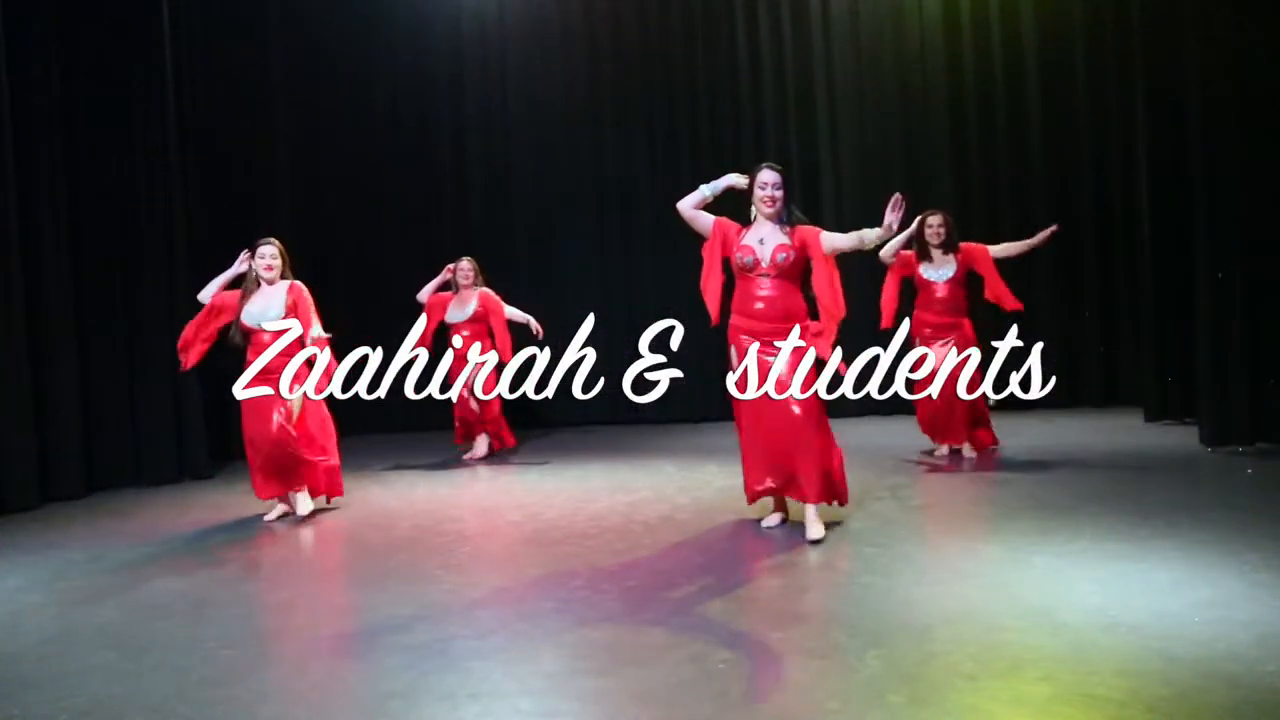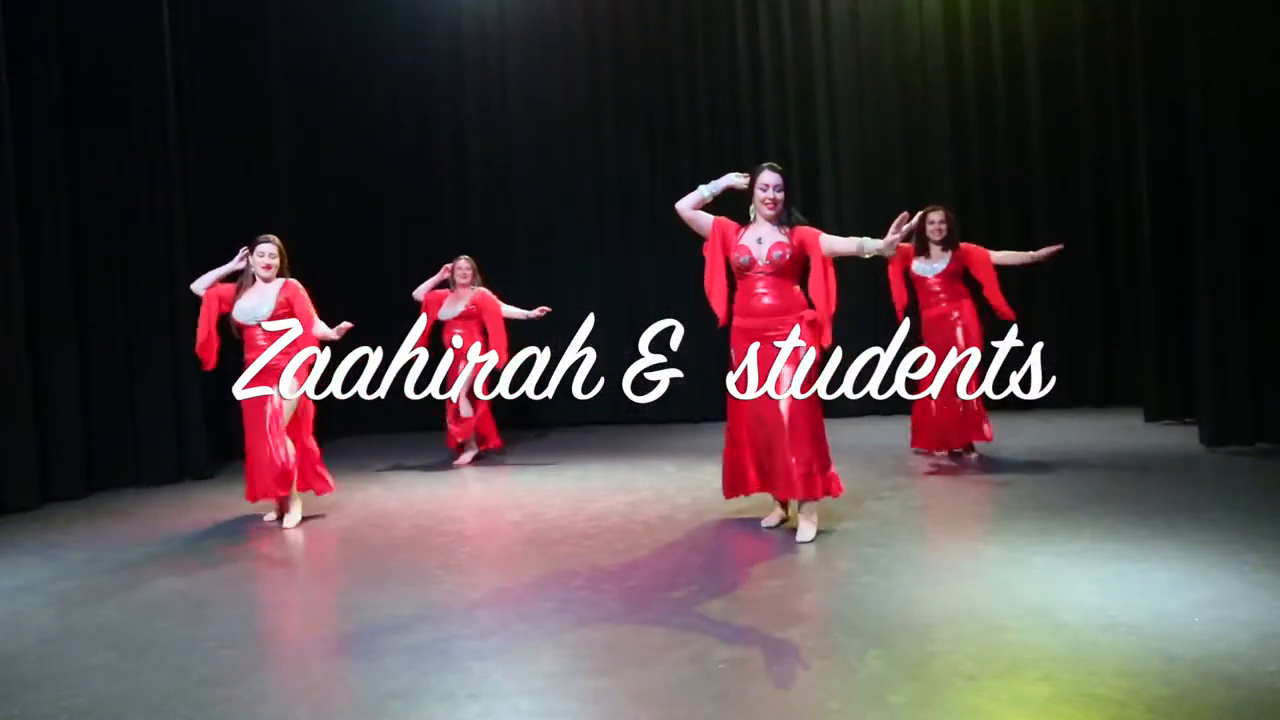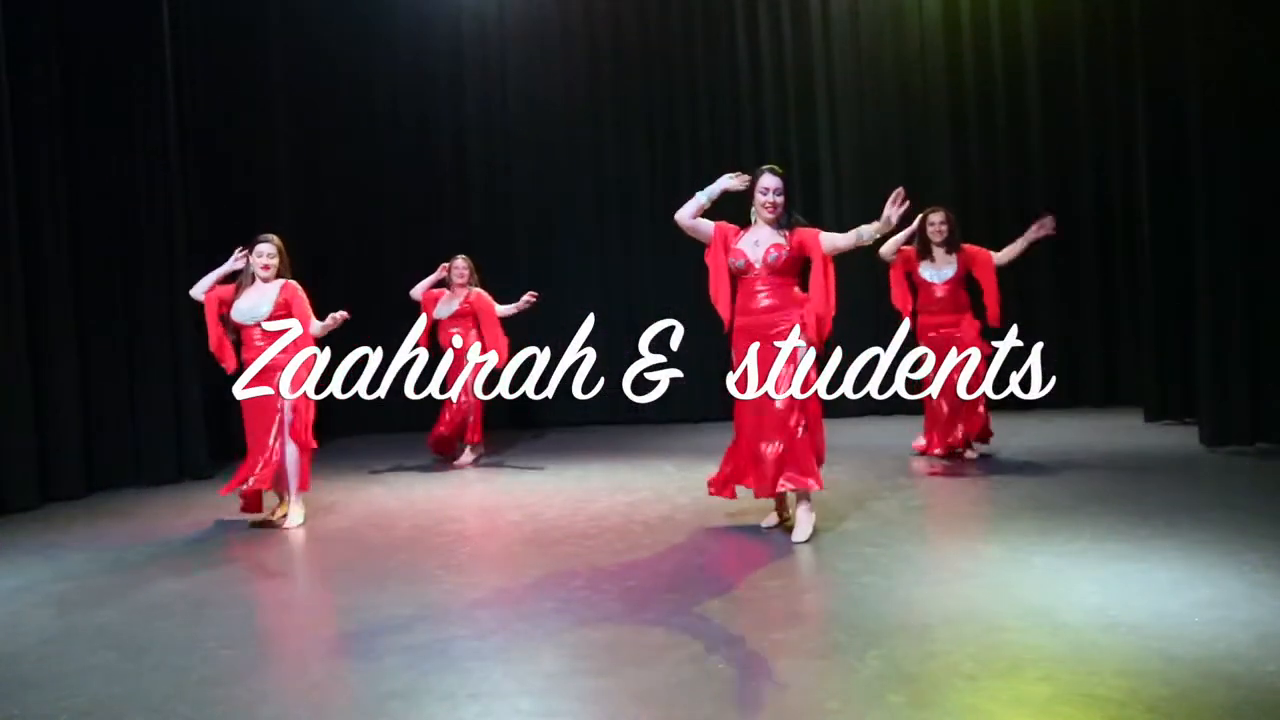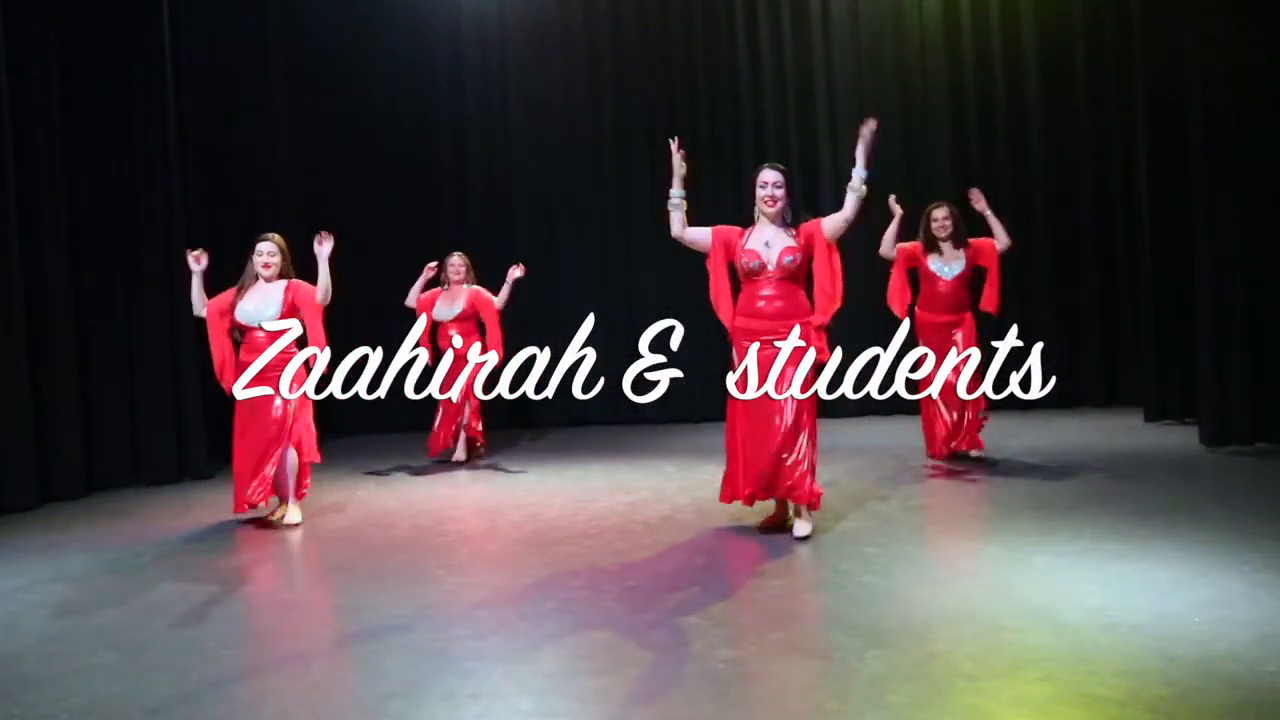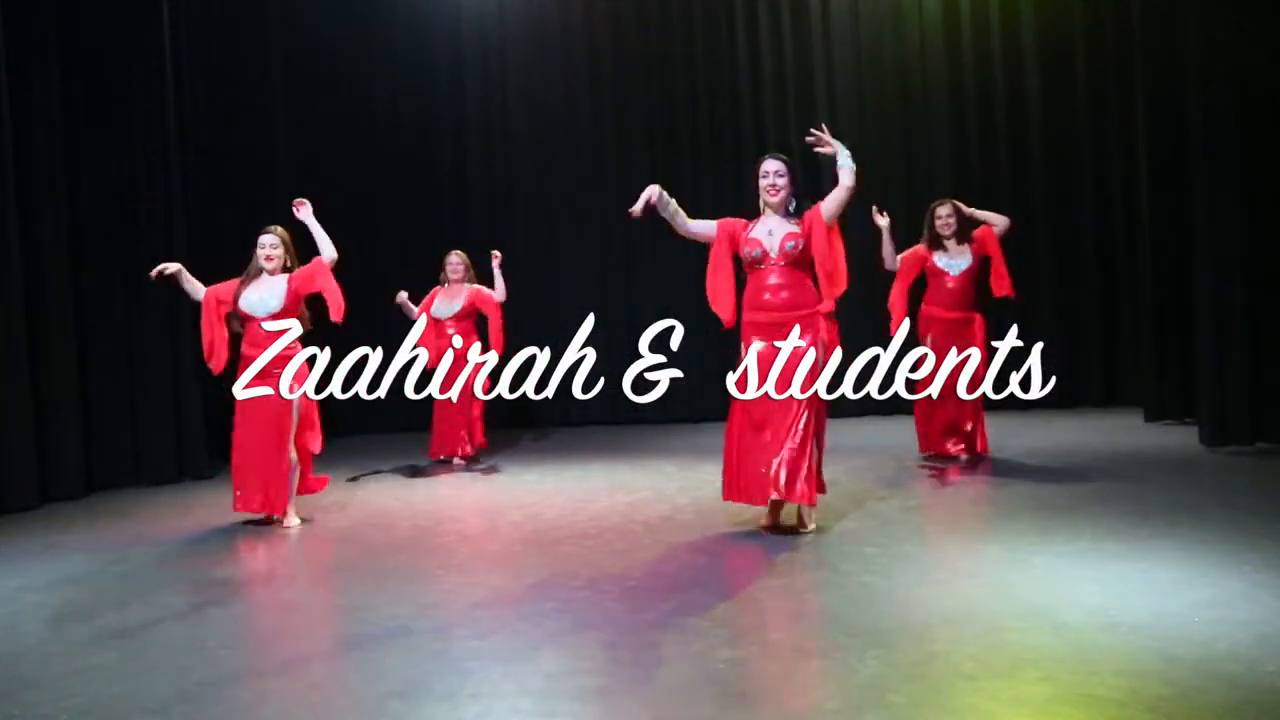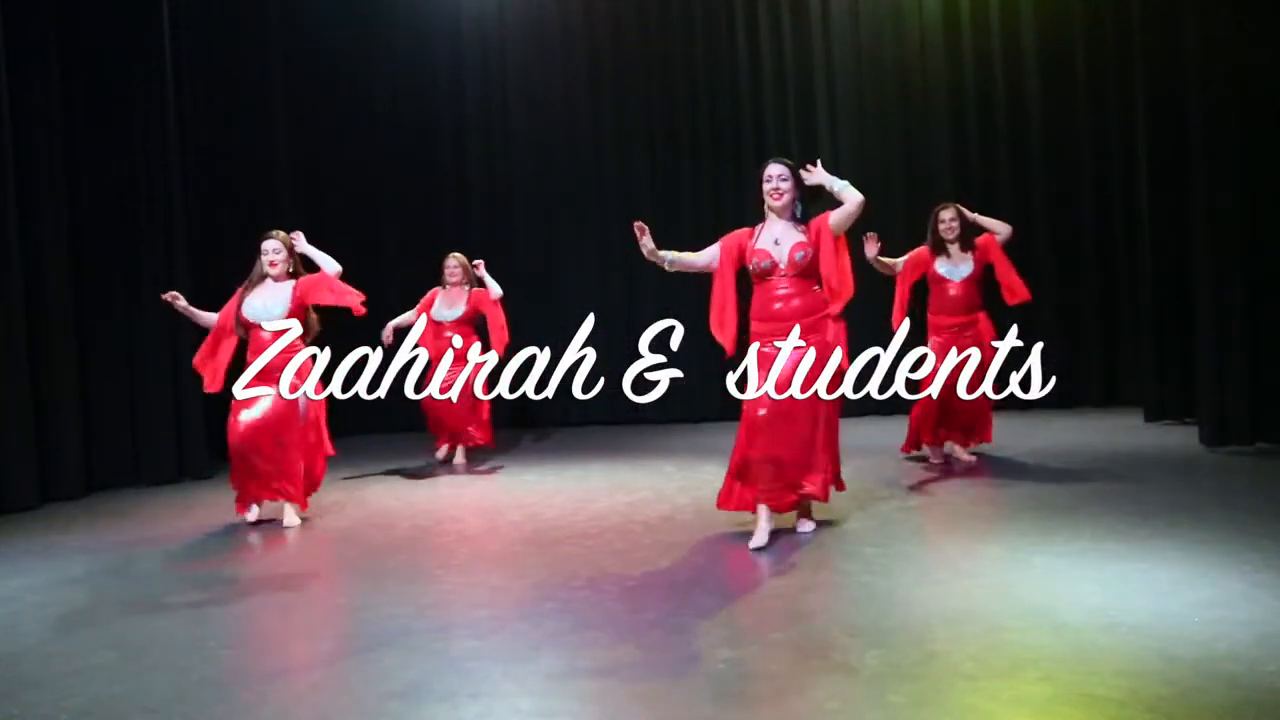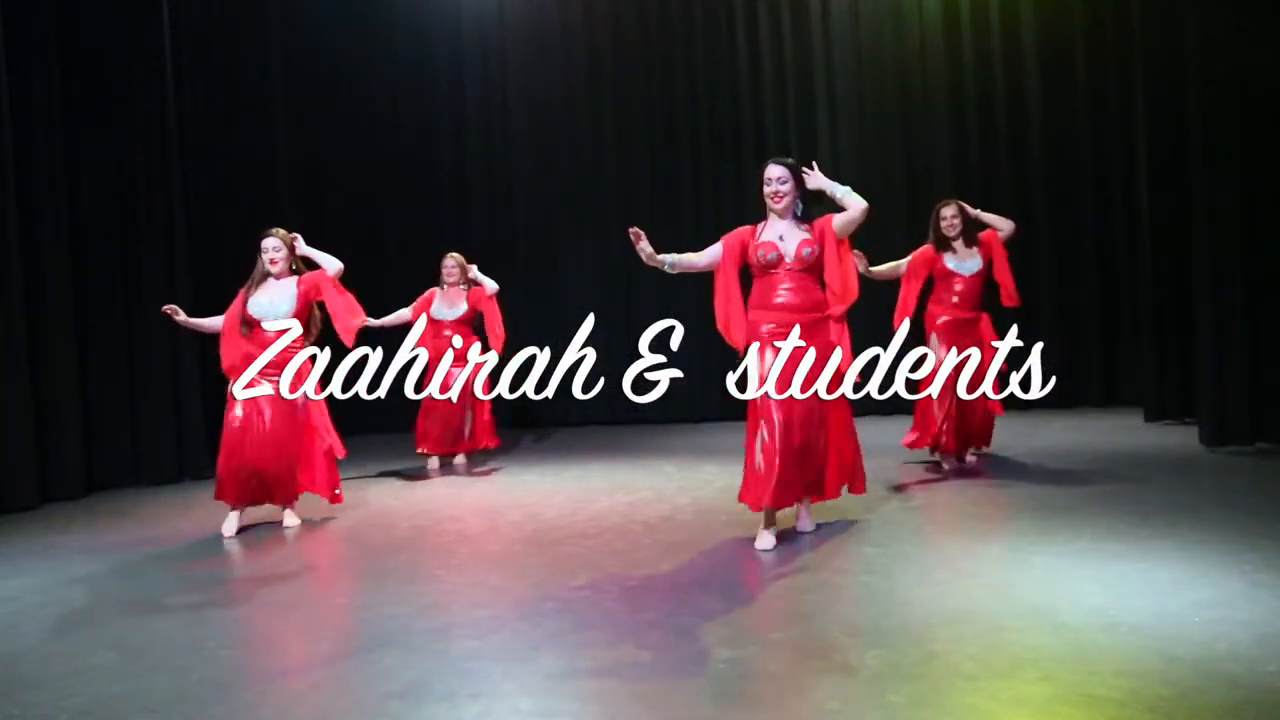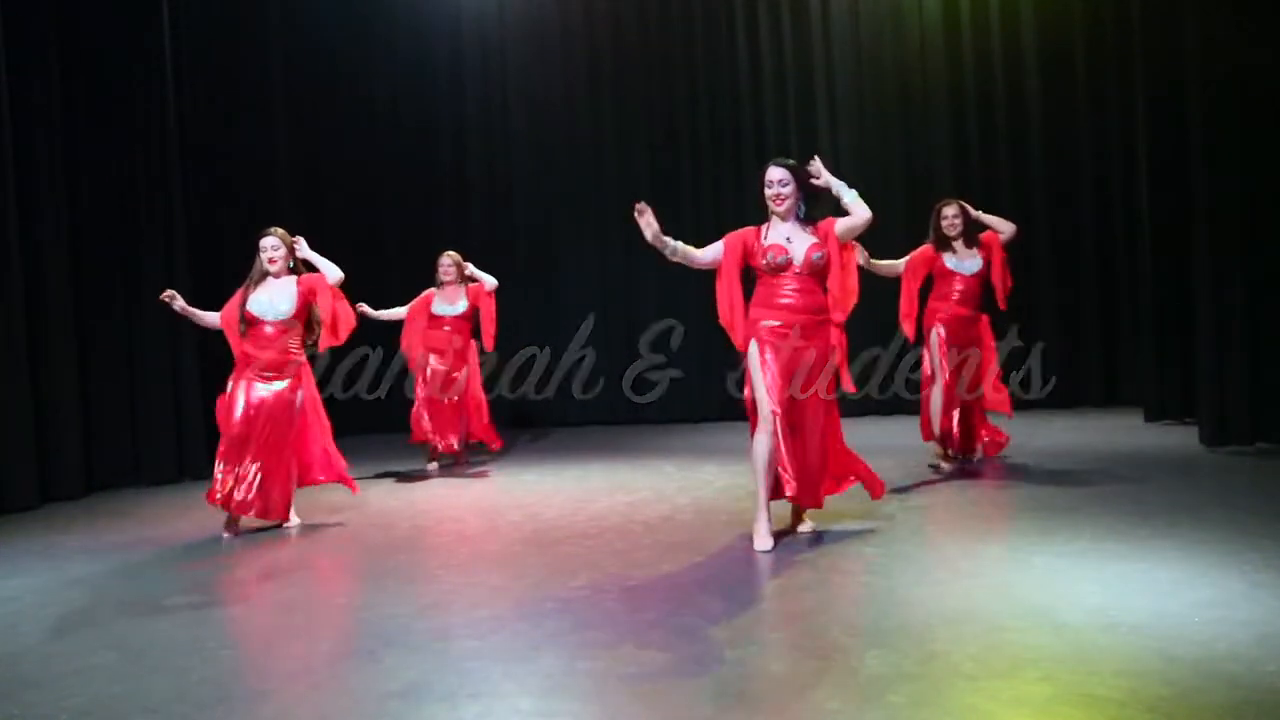
dt=0.2s
person 1, frame 1
left shoulder: (800, 236)
right shoulder: (731, 233)
left elbow: (847, 240)
right elbow: (684, 208)
left wrist: (881, 232)
right wrist: (724, 183)
left hip: (792, 338)
right hip: (747, 338)
left knee: (800, 417)
right knee: (758, 421)
left ankle: (812, 508)
right ankle: (778, 500)
person 1, frame 2
left shoulder: (798, 235)
right shoulder: (730, 233)
left elbow: (845, 245)
right elbow: (683, 208)
left wrist: (883, 244)
right wrist: (723, 183)
left hip: (790, 334)
right hip: (747, 336)
left knee: (792, 412)
right knee: (754, 419)
left ankle: (807, 507)
right ankle: (781, 501)
person 1, frame 3
left shoulder: (800, 238)
right shoulder: (732, 236)
left elbow: (845, 240)
right elbow: (683, 218)
left wrist: (880, 227)
right wrist: (719, 187)
left hip: (791, 332)
right hip: (750, 337)
left knee: (789, 410)
right knee: (758, 419)
left ankle: (803, 507)
right ankle: (777, 502)
person 1, frame 4
left shoulder: (807, 234)
right shoulder: (735, 238)
left elbow: (849, 211)
right elbow: (680, 233)
left wrist: (861, 157)
right wrist: (677, 180)
left hip: (795, 338)
right hip: (750, 340)
left knee: (795, 419)
right knee: (754, 420)
left ankle: (803, 507)
right ankle: (779, 505)
person 1, frame 5
left shoulder: (810, 222)
right shoulder: (739, 230)
left elbow: (848, 185)
right elbow: (687, 227)
left wrist: (837, 150)
right wrist: (659, 199)
left hip: (804, 330)
right hip: (759, 333)
left knee: (801, 413)
right knee: (757, 415)
left ankle: (803, 503)
right ankle: (771, 500)
person 1, frame 6
left shoulder: (816, 229)
right shoulder: (745, 239)
left elbow: (856, 202)
right elbow: (698, 260)
left wrist: (825, 180)
right wrist: (656, 255)
left hip: (814, 336)
right hip: (768, 341)
left knee: (810, 421)
right knee: (761, 420)
left ankle: (805, 506)
right ankle: (762, 513)
person 1, frame 7
left shoulder: (819, 229)
right shoulder: (748, 236)
left elbow: (860, 209)
right elbow: (701, 259)
left wrist: (825, 185)
right wrist: (656, 258)
left hip: (815, 334)
right hip: (769, 337)
left knee: (812, 422)
right knee: (770, 421)
left ankle: (804, 503)
right ankle: (766, 518)
person 1, frame 8
left shoulder: (821, 232)
right shoulder: (750, 238)
left elbow: (863, 216)
right elbow: (697, 257)
left wrist: (833, 183)
right wrist: (660, 241)
left hip: (814, 338)
right hip: (768, 336)
left knee: (810, 422)
right knee: (768, 419)
left ankle: (801, 508)
right ankle: (762, 521)
person 2, frame 1
left shoulder: (294, 289)
right shoulder: (243, 296)
left elbow: (313, 326)
right elbow: (204, 298)
left wrist: (318, 342)
right wrist: (233, 272)
left hip: (291, 373)
right hip: (256, 378)
left knee: (279, 432)
right knee: (258, 439)
left ankle: (300, 489)
right ankle: (283, 498)
person 2, frame 2
left shoulder: (290, 288)
right shoulder: (237, 292)
left elbow: (313, 325)
right elbow: (198, 288)
left wrist: (332, 334)
right wrist: (232, 267)
left hip: (286, 369)
right hip: (254, 375)
left knee: (276, 433)
right knee: (260, 440)
left ankle: (293, 501)
right ankle: (279, 501)
person 2, frame 3
left shoulder: (289, 289)
right shoulder: (237, 292)
left elbow: (311, 329)
right elbow: (196, 294)
left wrist: (330, 324)
right wrist: (229, 268)
left hip: (286, 371)
right hip: (254, 377)
left knee: (283, 432)
right knee: (263, 440)
left ankle: (296, 502)
right ankle: (282, 501)
person 2, frame 4
left shoulder: (292, 288)
right shoulder: (240, 294)
left elbow: (322, 298)
right elbow: (202, 310)
left wrist: (323, 260)
right wrist: (197, 274)
left hip: (285, 375)
right hip: (250, 378)
left knee: (281, 437)
right knee: (254, 445)
left ankle: (293, 504)
right ankle: (281, 501)
person 2, frame 5
left shoulder: (295, 282)
right shoulder: (242, 285)
left elbow: (329, 257)
right elbow: (204, 295)
left wrist: (309, 221)
right wrist: (180, 273)
left hip: (287, 374)
right hip: (252, 375)
left knee: (284, 440)
right knee: (255, 439)
left ankle: (288, 507)
right ankle: (266, 501)
person 2, frame 6
left shoulder: (301, 287)
right shoulder: (248, 291)
left elbow: (334, 271)
right elbow: (220, 322)
left wrist: (305, 248)
right wrist: (188, 309)
left hip: (293, 377)
right hip: (256, 379)
left knee: (290, 443)
right knee: (242, 436)
left ankle: (291, 505)
right ankle: (254, 495)
person 2, frame 7
left shoulder: (304, 283)
right shoulder: (251, 290)
left elbow: (336, 268)
right elbow: (225, 323)
left wrist: (306, 250)
right wrist: (187, 320)
left hip: (291, 374)
right hip: (253, 375)
left knee: (289, 443)
right knee: (241, 440)
left ankle: (288, 505)
right ankle: (236, 506)
person 2, frame 8
left shoulder: (304, 283)
right shoulder: (249, 289)
left elbow: (336, 277)
right elbow: (219, 320)
left wrist: (307, 254)
right wrist: (186, 309)
left hip: (289, 376)
right hip: (249, 376)
left knee: (285, 443)
right knee: (238, 440)
left ankle: (284, 509)
right ankle: (234, 510)
person 3, frame 1
left shoulder: (963, 253)
right shoulder: (912, 259)
left elbow: (998, 250)
right elbow: (885, 256)
left wrist: (1035, 241)
right wrist: (909, 232)
left hip: (956, 328)
right hip: (925, 328)
left knee: (962, 381)
right knee: (932, 383)
left ankle: (967, 438)
right ankle: (942, 439)
person 3, frame 2
left shoulder: (961, 251)
right shoulder: (912, 254)
left elbow: (999, 257)
left wrist: (1036, 255)
right wrist: (911, 227)
left hip: (961, 318)
right hip: (932, 324)
right knee: (936, 382)
left ankle: (964, 439)
right ankle: (941, 440)
person 3, frame 3
left shoulder: (965, 253)
right shoulder: (913, 255)
left elbow: (1000, 258)
right elbow: (884, 253)
left wrist: (1029, 237)
right wrist: (912, 229)
left hip: (961, 326)
right hip: (929, 329)
left knee: (967, 379)
right knee: (939, 384)
left ankle: (967, 439)
right ankle: (941, 441)
person 3, frame 4
left shoulder: (969, 248)
right shoulder: (919, 250)
left elbow: (1004, 244)
right elbow: (885, 251)
left wrist: (985, 212)
right wrist: (897, 219)
left hip: (960, 324)
right hip: (929, 325)
left knee: (962, 379)
right knee: (935, 383)
left ankle: (966, 439)
right ankle: (941, 442)
person 3, frame 5
left shoulder: (975, 242)
right shoulder: (925, 251)
left elbow: (1004, 223)
right elbow: (892, 264)
left wrist: (970, 211)
right wrist: (885, 231)
left hip: (966, 323)
right hip: (935, 323)
left knee: (967, 382)
right knee: (935, 382)
left ankle: (963, 443)
right ankle: (937, 442)
person 3, frame 6
left shoulder: (978, 248)
right shoulder: (928, 254)
left elbow: (1007, 231)
right elbow: (896, 266)
left wrist: (974, 218)
right wrist: (874, 259)
left hip: (973, 327)
right hip: (941, 328)
left knee: (970, 386)
right knee: (938, 383)
left ankle: (961, 442)
right ankle: (934, 441)
person 3, frame 7
left shoulder: (981, 244)
right shoulder: (932, 251)
left elbow: (1009, 227)
right elbow: (900, 267)
left wrist: (975, 214)
right wrist: (869, 271)
left hip: (974, 323)
right hip: (942, 323)
left knee: (971, 385)
right knee: (944, 380)
left ankle: (965, 445)
right ankle: (942, 445)
person 3, frame 8
left shoulder: (981, 244)
right shoulder: (932, 251)
left elbow: (1011, 230)
right elbow: (897, 267)
left wrist: (977, 215)
right wrist: (869, 264)
left hip: (973, 325)
right hip: (941, 322)
left knee: (970, 385)
right knee: (940, 379)
left ankle: (968, 444)
right ankle: (942, 445)
person 4, frame 1
left shoulder: (484, 295)
right shoulder: (448, 299)
left elbow: (505, 310)
right elbow: (422, 298)
left wrist: (529, 320)
right wrist: (441, 278)
left hip: (480, 354)
right hip: (458, 356)
left knee: (464, 393)
right knee: (464, 399)
left ankle: (483, 435)
right ankle: (474, 438)
person 4, frame 2
left shoulder: (480, 294)
right shoulder: (444, 296)
left elbow: (502, 309)
right elbow: (417, 295)
left wrist: (528, 314)
right wrist: (439, 276)
right hip: (454, 355)
left knee: (461, 394)
right knee: (457, 398)
left ankle: (472, 444)
right ankle: (476, 442)
person 4, frame 3
left shoulder: (476, 295)
right shoulder: (441, 295)
left elbow: (496, 311)
right elbow: (415, 294)
left wrist: (518, 305)
right wrist: (437, 275)
left hip: (470, 353)
right hip: (452, 355)
left knee: (467, 396)
right knee: (456, 400)
left ankle: (472, 447)
right ankle: (474, 444)
person 4, frame 4
left shoulder: (475, 293)
right shoulder: (438, 294)
left elbow: (497, 304)
right elbow: (411, 303)
left wrist: (509, 281)
right wrist: (423, 278)
left hip: (470, 354)
left knee: (464, 397)
right knee: (450, 401)
left ankle: (462, 445)
right ankle: (475, 442)
person 4, frame 5
left shoulder: (475, 291)
right shoulder: (437, 293)
left elbow: (499, 298)
right elbow: (418, 314)
left wrist: (496, 270)
right wrist: (404, 303)
left hip: (467, 355)
right hip: (444, 357)
left knee: (463, 401)
right knee: (445, 402)
left ankle: (462, 450)
right ankle: (452, 446)
person 4, frame 6
left shoulder: (475, 295)
right shoulder: (436, 294)
left elbow: (497, 295)
right elbow: (415, 314)
left wrist: (483, 274)
right wrist: (391, 325)
left hip: (466, 357)
right hip: (442, 358)
left knee: (463, 402)
right knee: (432, 399)
left ankle: (461, 448)
right ankle: (444, 440)
person 4, frame 7
left shoulder: (473, 294)
right shoulder: (433, 294)
left elbow: (493, 289)
right elbow: (409, 313)
left wrist: (476, 275)
right wrist: (379, 322)
left hip: (464, 358)
right hip: (439, 358)
left knee: (462, 403)
right knee: (435, 404)
left ankle: (461, 451)
right ankle: (433, 453)
person 4, frame 8
left shoulder: (471, 291)
right shoulder: (431, 295)
left elbow: (493, 284)
right elbow: (405, 312)
left wrist: (472, 272)
right wrist: (374, 313)
left hip: (461, 357)
right hip: (433, 357)
left knee: (460, 402)
right knee: (430, 402)
left ankle: (460, 450)
right ankle: (433, 455)
